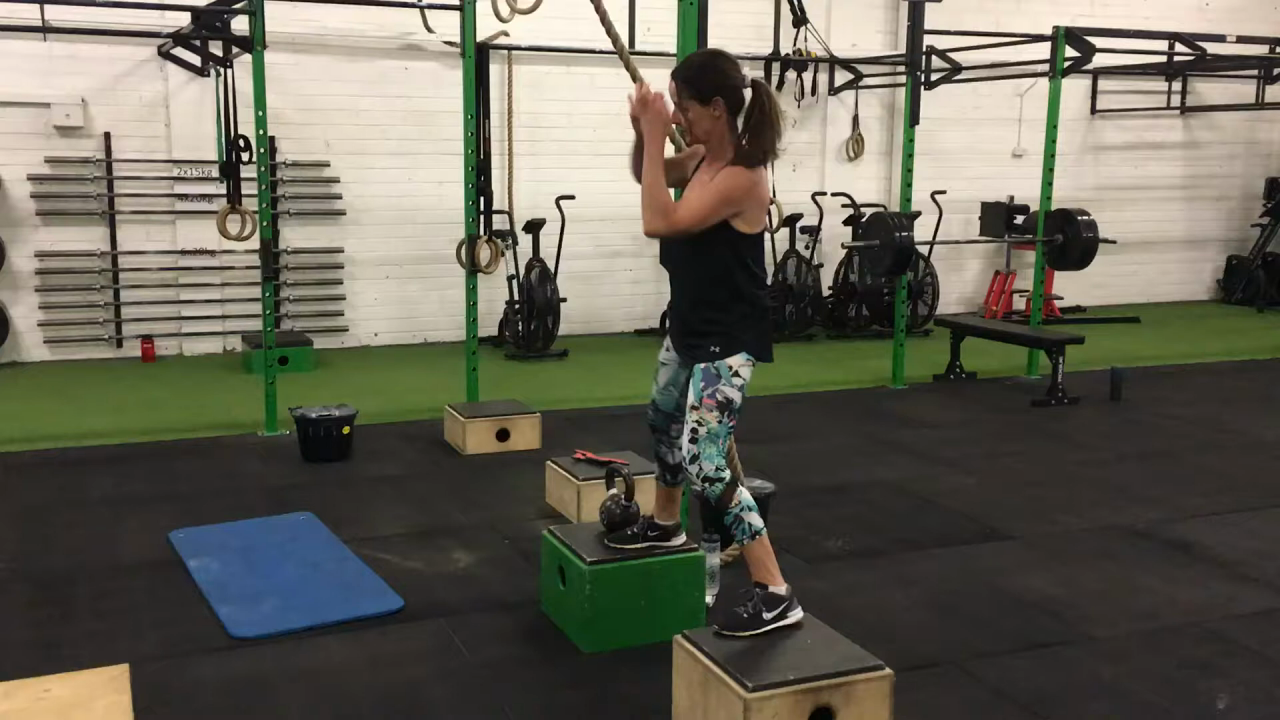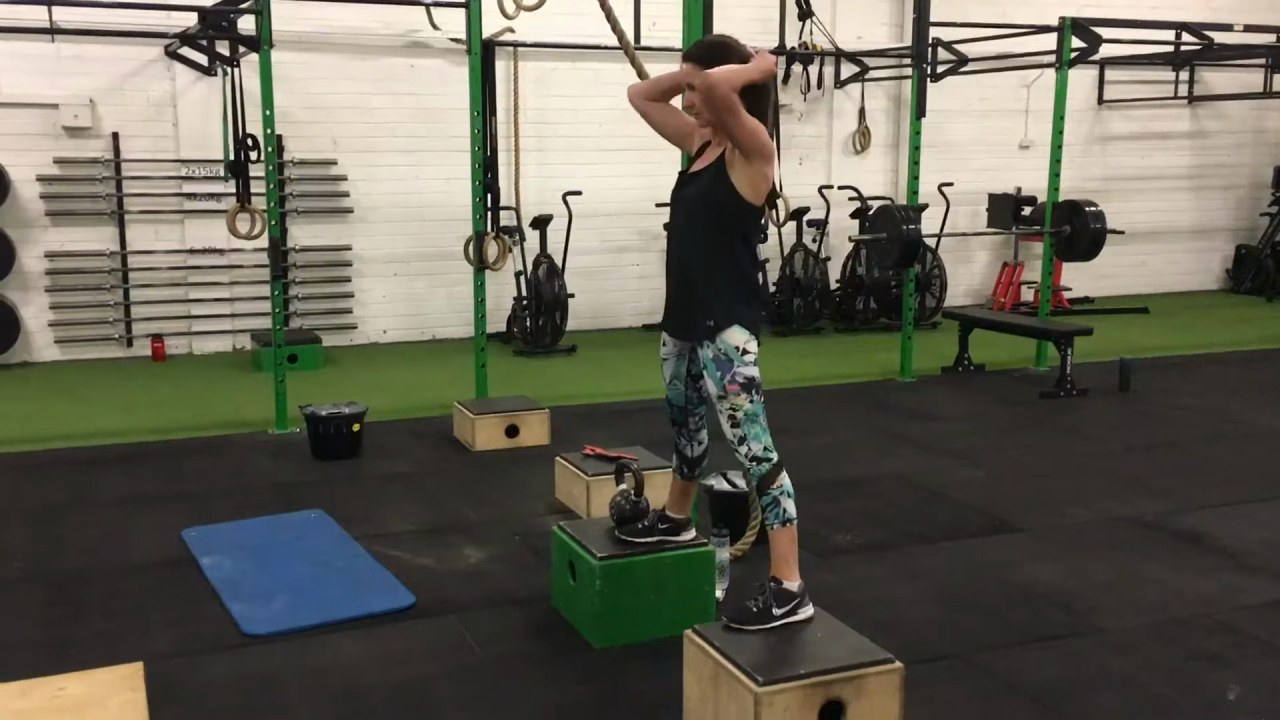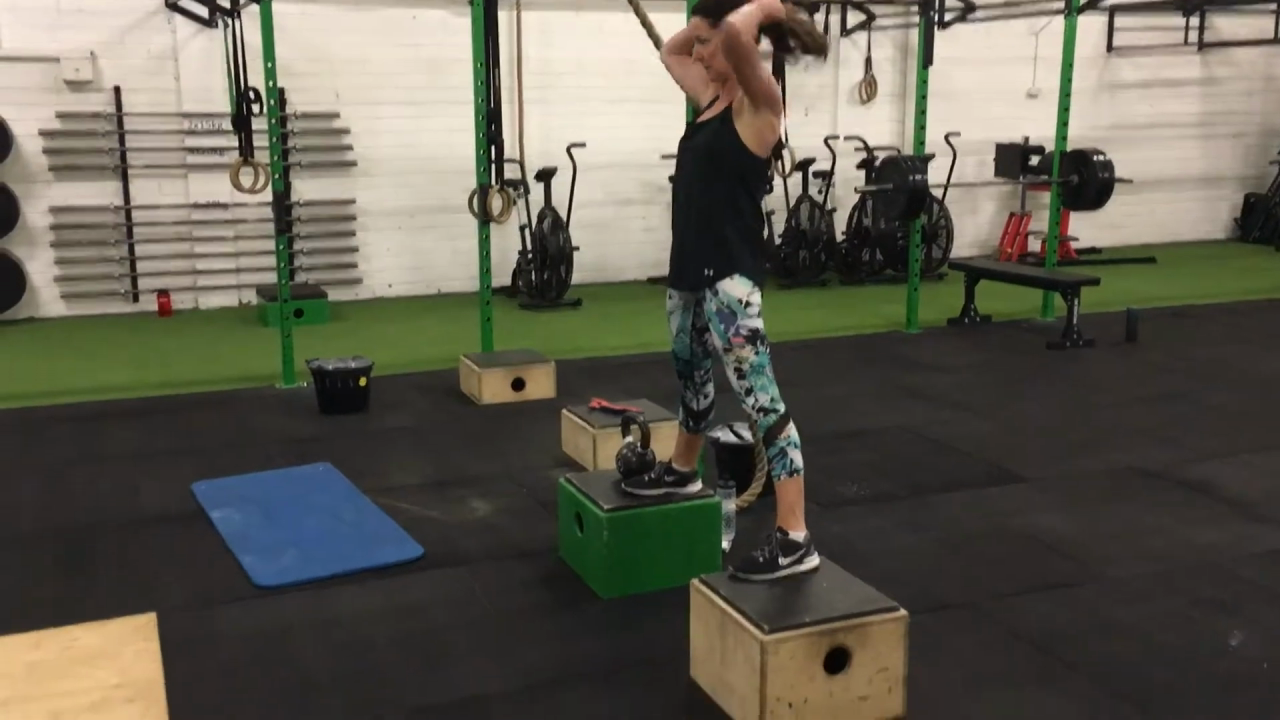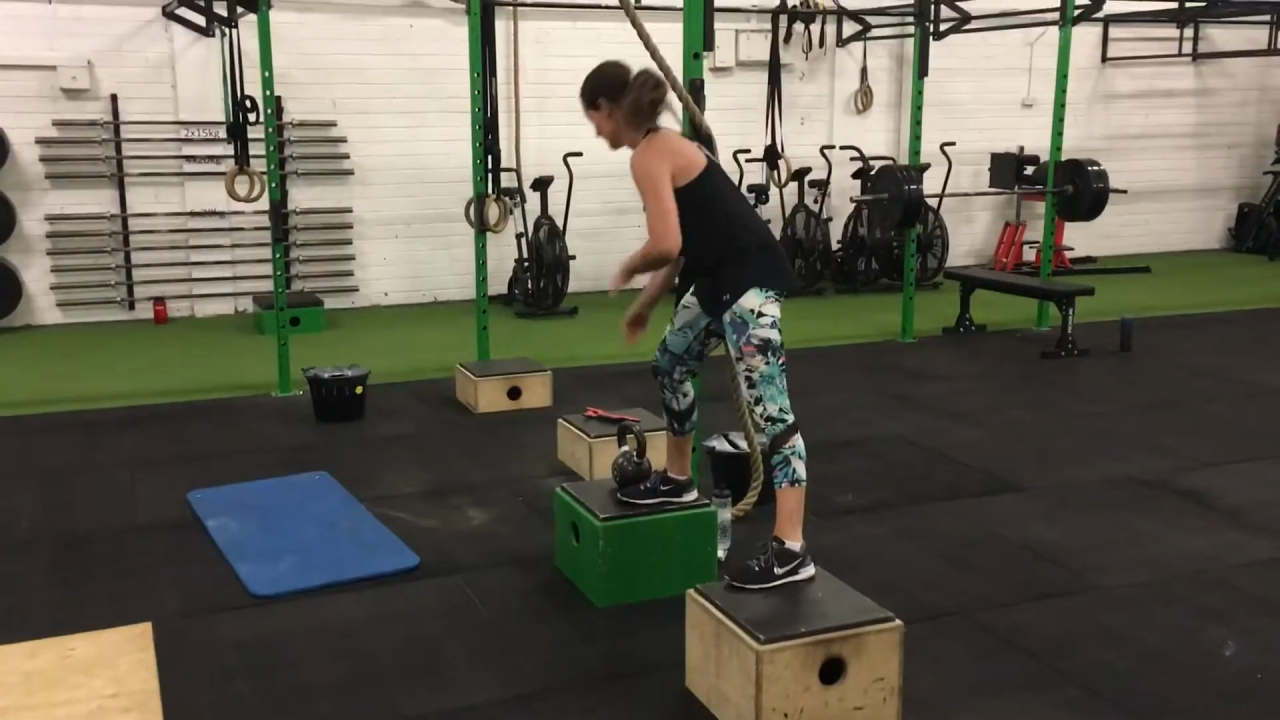
dt=0.5s
person 1, frame 1
left shoulder: (741, 178)
right shoulder: (704, 160)
left elbow: (657, 223)
right elbow: (649, 177)
left wrist: (658, 138)
right wrist: (644, 133)
left hip: (729, 341)
right hip: (690, 329)
left knee: (705, 464)
right knee: (663, 422)
left ankle: (776, 595)
right ankle: (665, 524)
person 1, frame 2
left shoulder: (752, 146)
right shoulder: (702, 140)
left elbow: (712, 91)
right elbow: (639, 95)
left wrist: (756, 68)
right wrist: (696, 73)
left hip: (726, 322)
right hip: (685, 314)
left knee: (753, 448)
right knee: (684, 422)
left ankle: (789, 590)
right ankle: (676, 518)
person 1, frame 3
left shoulder: (760, 95)
right shoulder: (718, 94)
right elbow: (674, 51)
left hip: (731, 270)
right hip: (692, 265)
left knee: (760, 398)
right knee: (690, 369)
left ankle: (795, 539)
right ankle: (682, 470)
person 1, frame 4
left shoulder: (648, 154)
right shoulder: (660, 146)
left elbow: (666, 245)
right elbow: (684, 241)
left wrist: (628, 271)
right wrist: (647, 300)
left hip: (750, 279)
right hip: (717, 279)
left knee: (768, 409)
right knee: (670, 363)
left ankle: (791, 550)
right ankle: (678, 478)
